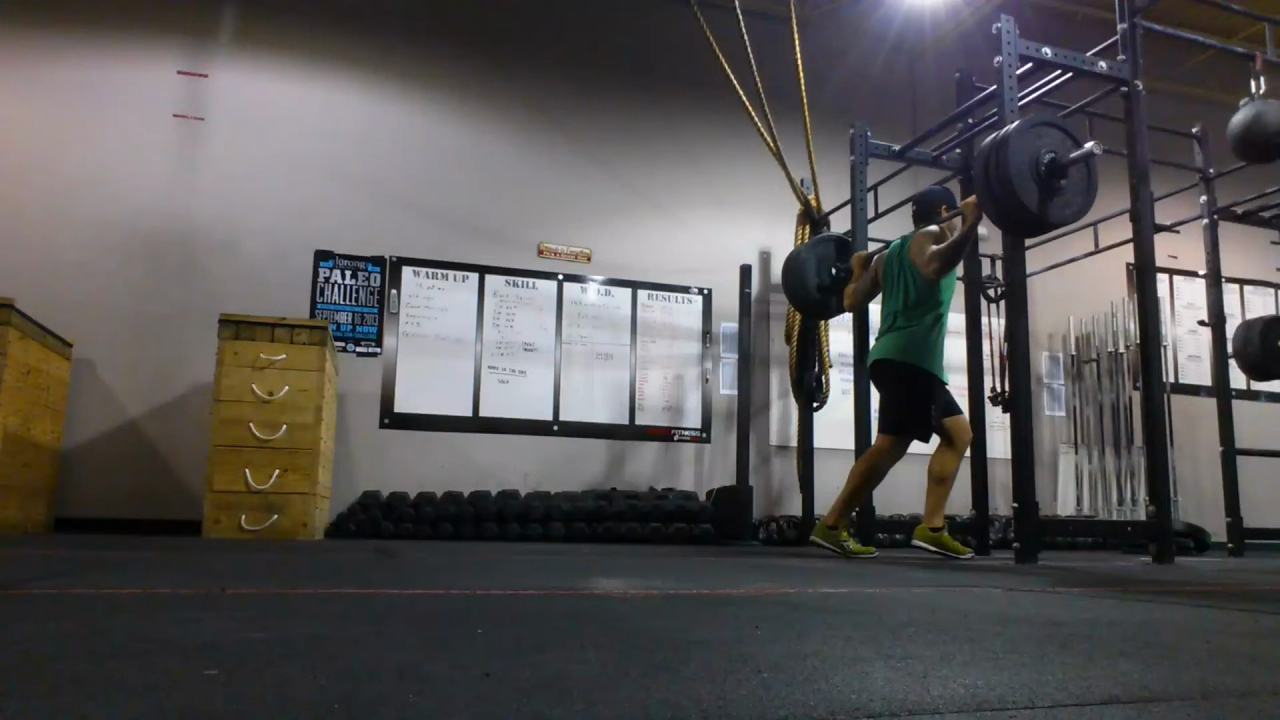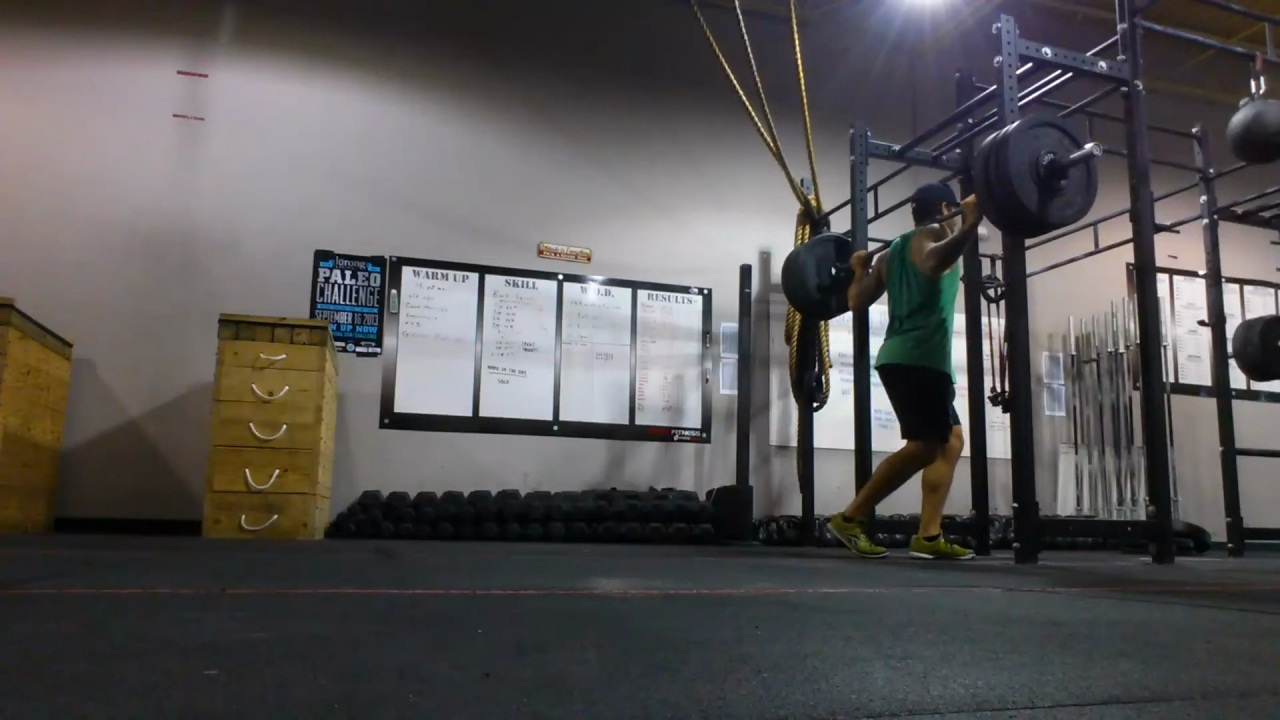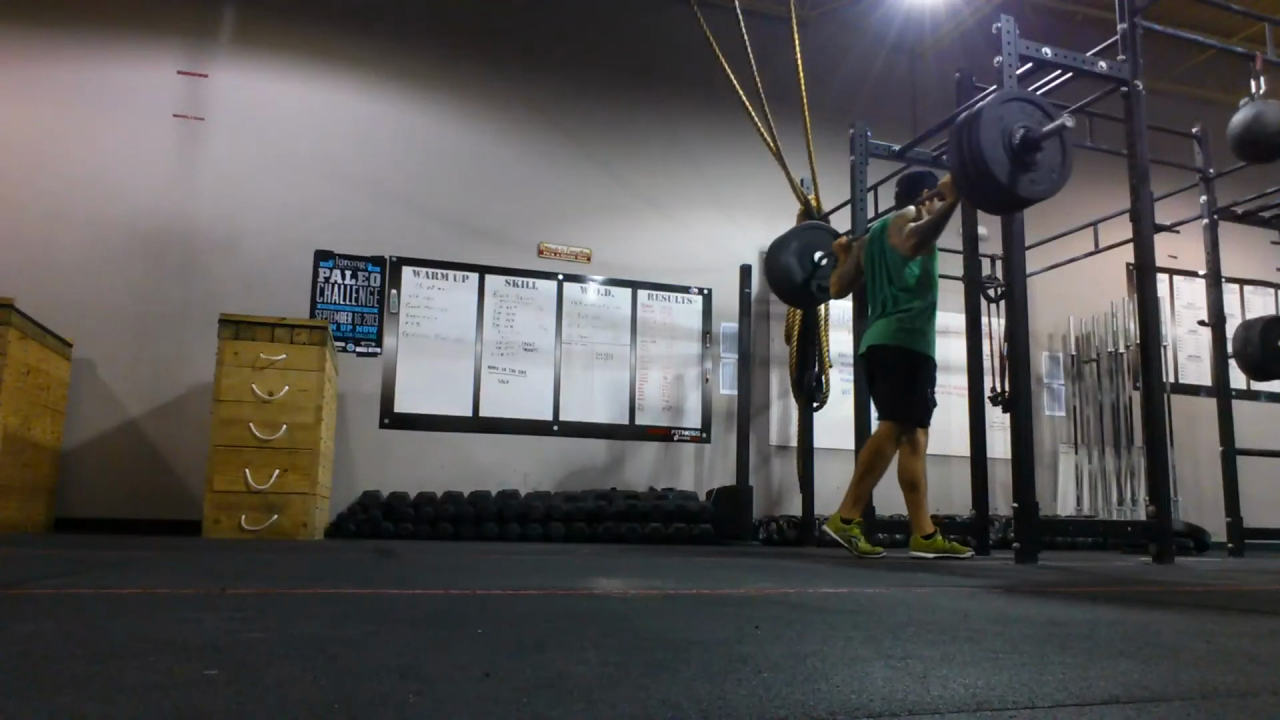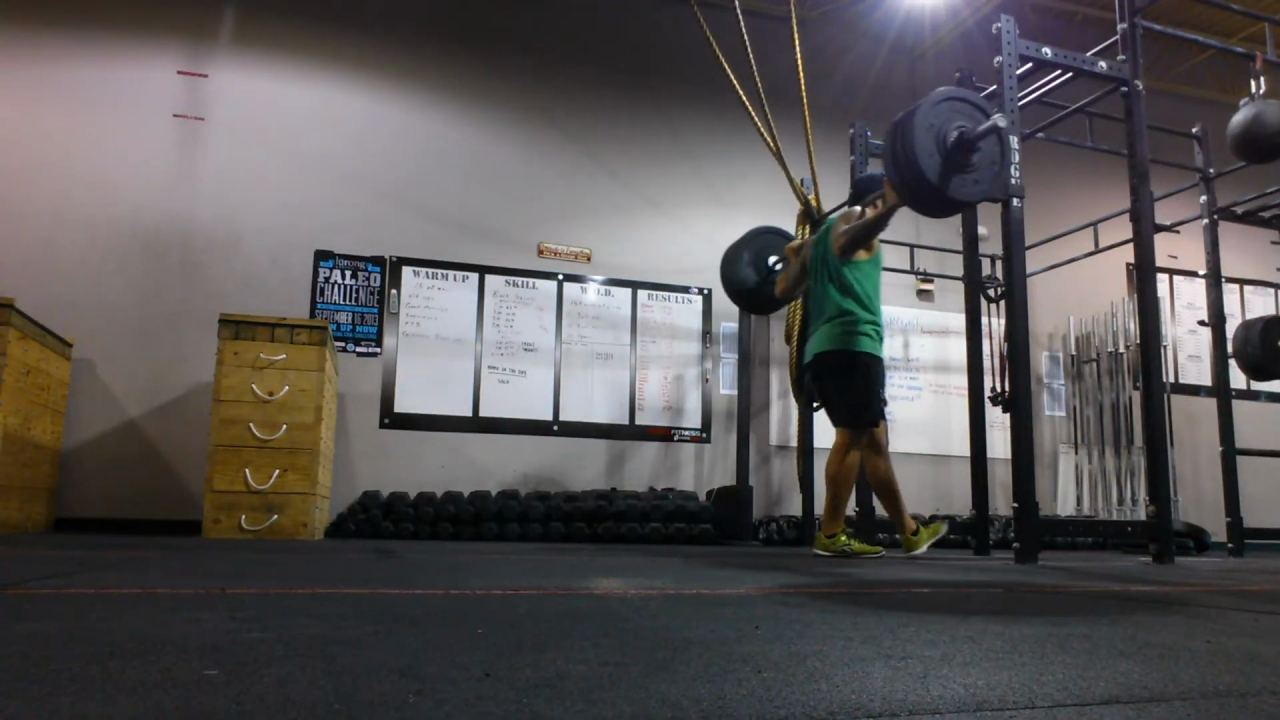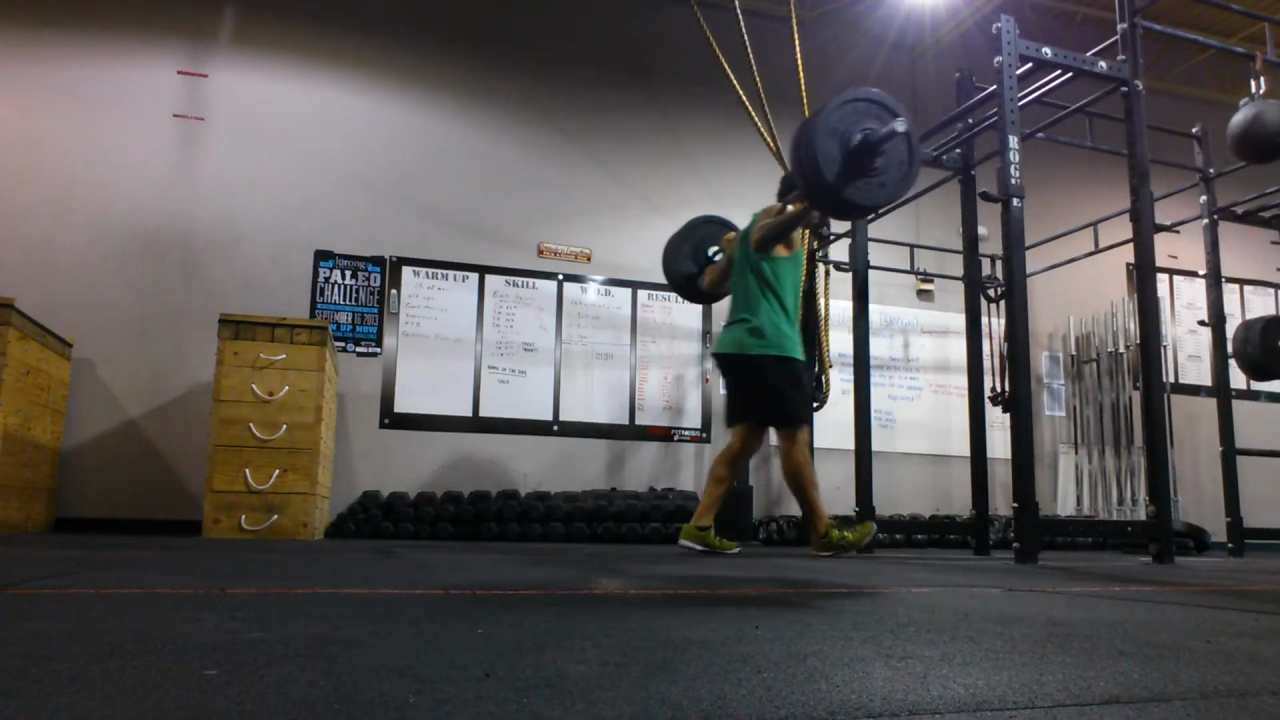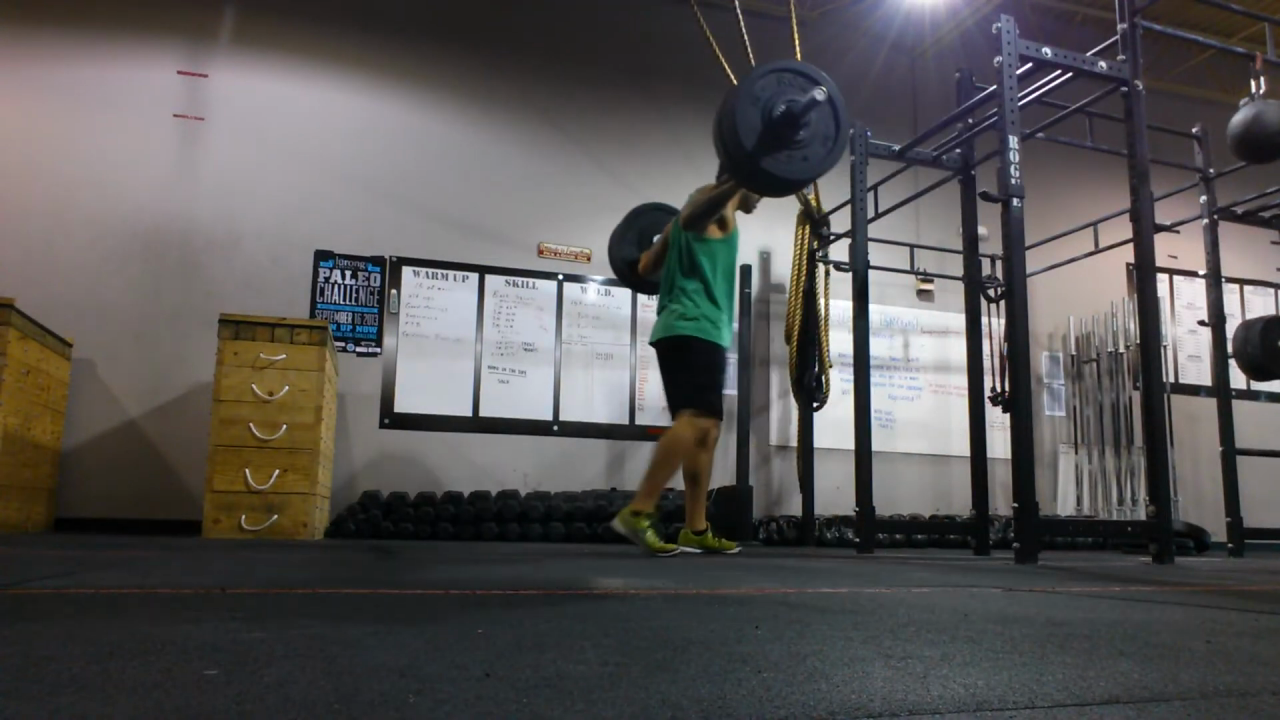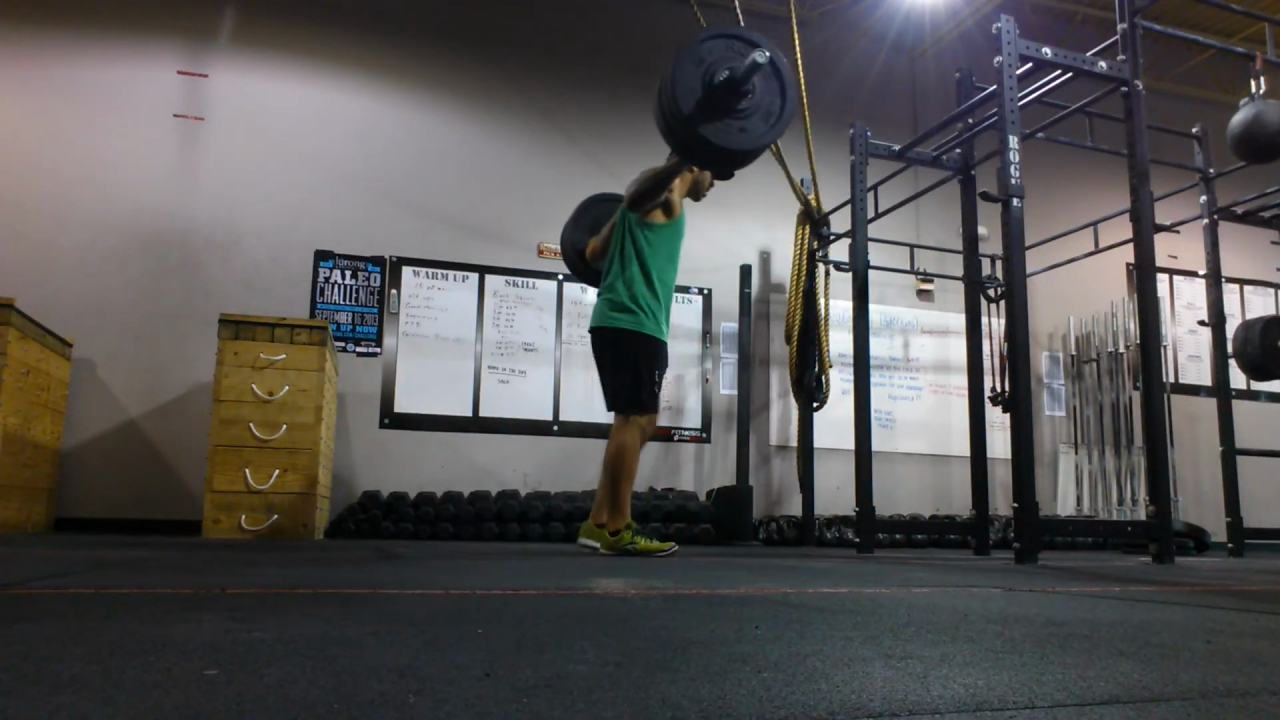
dt=0.5s
person 1, frame 1
left shoulder: (889, 254)
right shoulder: (933, 234)
left elbow: (852, 300)
right elbow: (936, 265)
left wrist: (859, 269)
right wrist: (971, 223)
left hip: (900, 357)
right hip: (910, 357)
left knee: (958, 433)
right knee: (891, 444)
left ankle: (932, 528)
right ankle: (832, 526)
person 1, frame 2
left shoulder: (892, 252)
right shoulder: (936, 231)
left elbow: (857, 300)
right elbow: (932, 263)
left wrist: (860, 269)
right wrist: (971, 223)
left hip: (901, 357)
right hip: (920, 358)
left knee: (950, 442)
right knee: (924, 448)
left ankle: (929, 536)
right ankle: (851, 518)
person 1, frame 3
left shoulder: (871, 237)
right shoulder: (910, 217)
left elbow: (838, 287)
right elbow: (912, 242)
left wrist: (844, 256)
right wrist: (951, 202)
left hip: (879, 343)
right hip: (905, 340)
left knee: (914, 438)
right knee: (894, 430)
left ankle: (925, 535)
right ankle: (845, 520)
person 1, frame 4
left shoulder: (816, 240)
right shoulder: (853, 218)
left elbow: (783, 289)
right elbow: (845, 242)
left wrist: (794, 258)
right wrist: (892, 205)
left hip: (823, 349)
right hip: (851, 344)
left knee: (873, 439)
right knee: (854, 437)
left ankle: (909, 530)
right ankle: (830, 533)
person 1, frame 5
left shoulder: (761, 225)
right shoulder: (779, 219)
left elbow: (711, 280)
right elbow: (766, 233)
left wrist: (730, 247)
left hip: (738, 345)
right hip: (768, 345)
left knee: (745, 438)
right knee: (796, 436)
left ankle: (699, 527)
right ankle: (824, 532)
person 1, frame 6
left shoulder: (702, 213)
right shoulder: (719, 207)
left elbow: (646, 266)
right elbow: (692, 213)
left wrist: (665, 237)
right wrist: (738, 183)
left hip: (677, 330)
right hip: (696, 329)
left knee: (703, 428)
right knee: (697, 422)
left ankle: (697, 529)
right ankle: (636, 512)
person 1, frame 7
left shoulder: (651, 200)
right shoulder: (666, 188)
left elbow: (594, 252)
right elbow: (635, 193)
left wrist: (612, 226)
right wrist: (683, 160)
left hip: (617, 322)
right hip: (634, 323)
left knee: (636, 423)
right knee: (633, 421)
left ankle: (599, 523)
right ankle: (618, 530)
